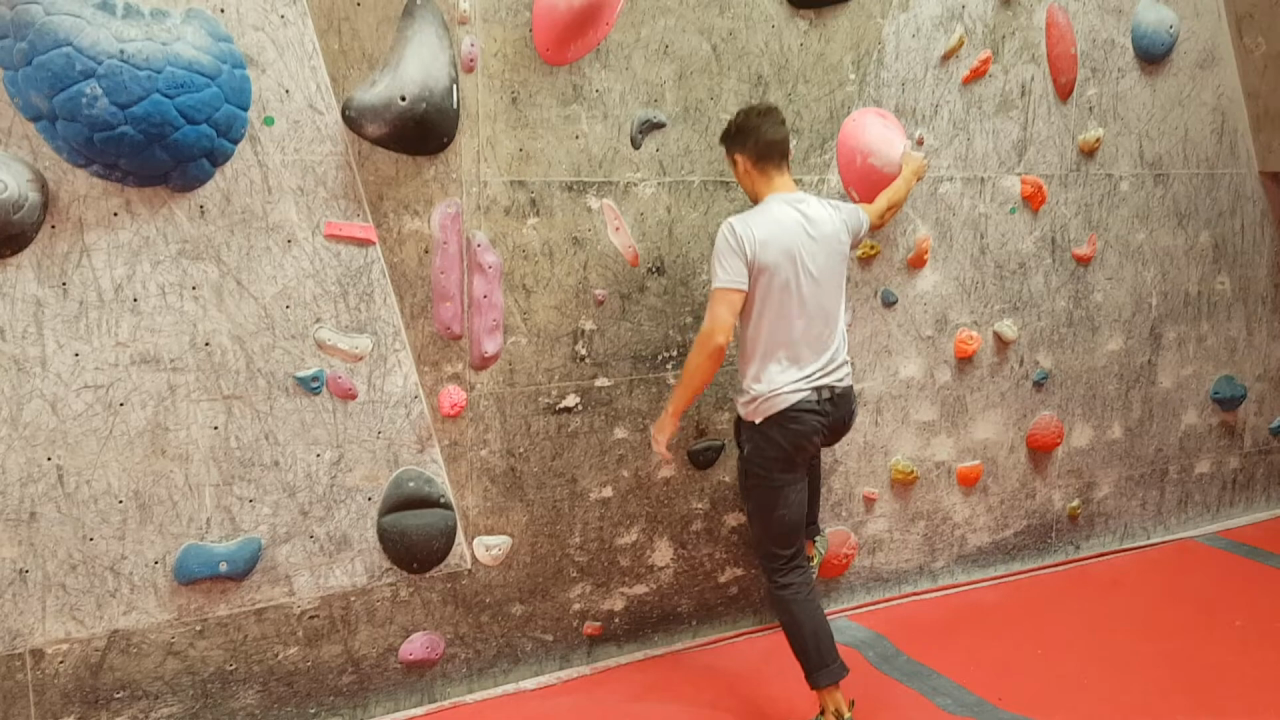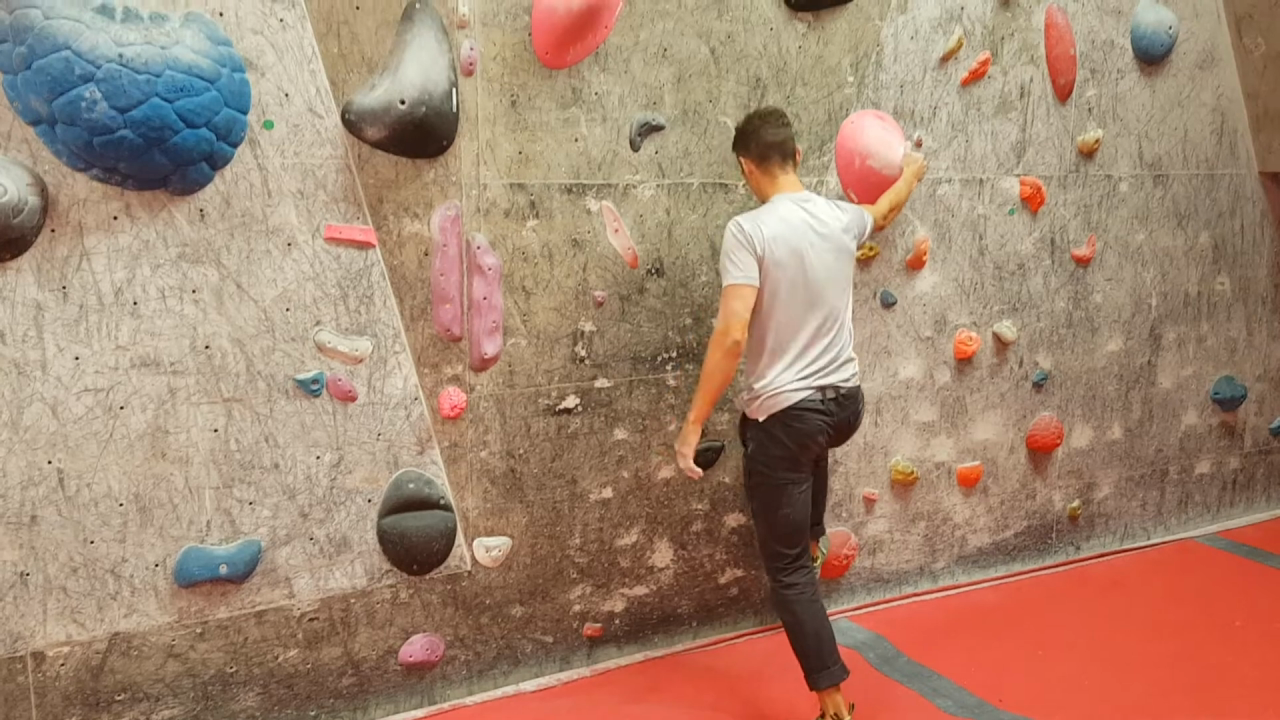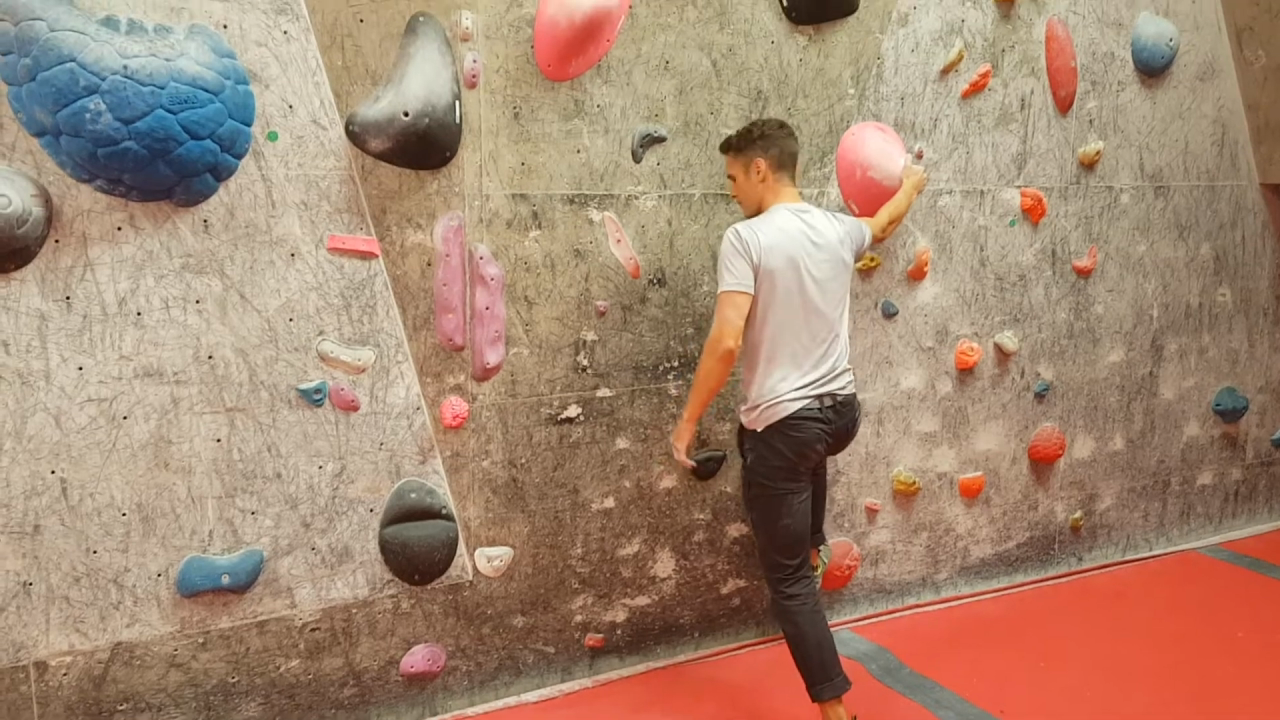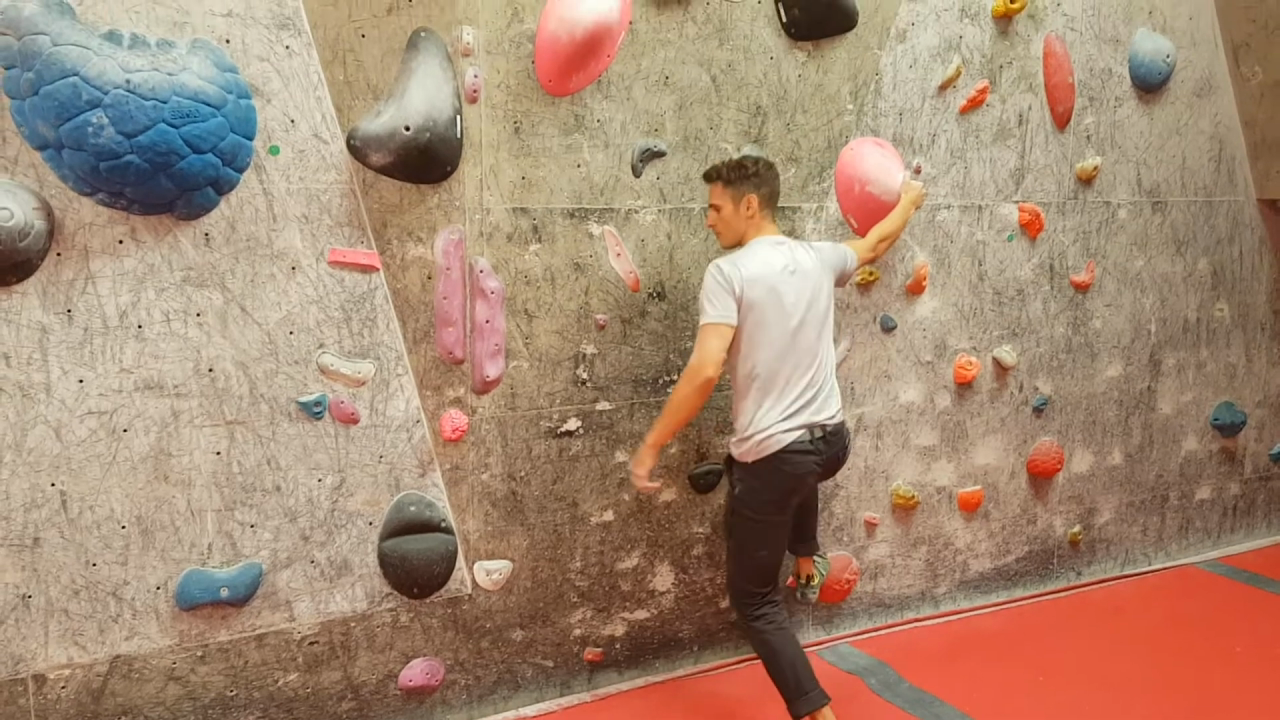
dt=0.4s
person 1, frame 1
left shoulder: (742, 232)
right shoulder: (837, 217)
left elbow: (716, 338)
right elbow: (882, 209)
left wrist: (671, 414)
right wrist: (910, 171)
left hip: (776, 416)
right hip: (838, 402)
left knee: (783, 569)
right ankle: (809, 536)
person 1, frame 2
left shoulder: (748, 231)
right shoulder: (843, 218)
left elbow: (732, 335)
right elbow: (884, 211)
left wrist: (693, 423)
right wrist: (910, 173)
left hip: (782, 415)
right hip: (845, 403)
left knee: (787, 570)
right ankle: (813, 535)
person 1, frame 3
left shoulder: (745, 238)
right shoulder: (840, 230)
left elbow: (726, 342)
right elbow: (883, 223)
left wrist: (688, 421)
right wrist: (909, 186)
left hip: (780, 425)
right hip: (842, 411)
left knee: (788, 580)
right ankle: (814, 546)
person 1, frame 4
left shoulder: (729, 272)
right shoulder: (818, 258)
left elbow: (704, 372)
right elbow: (873, 245)
left wrist: (651, 447)
right wrist: (906, 204)
left hip: (771, 454)
right hip: (832, 439)
left knee: (755, 603)
right ankle: (807, 563)
